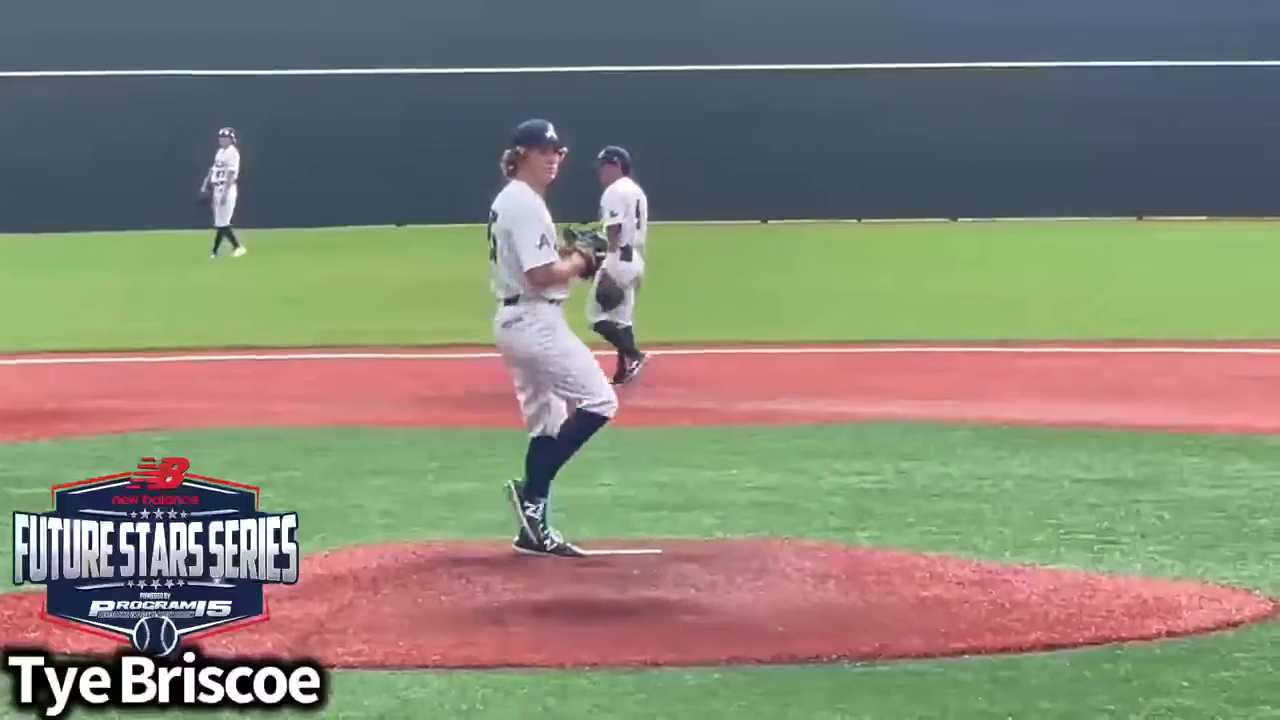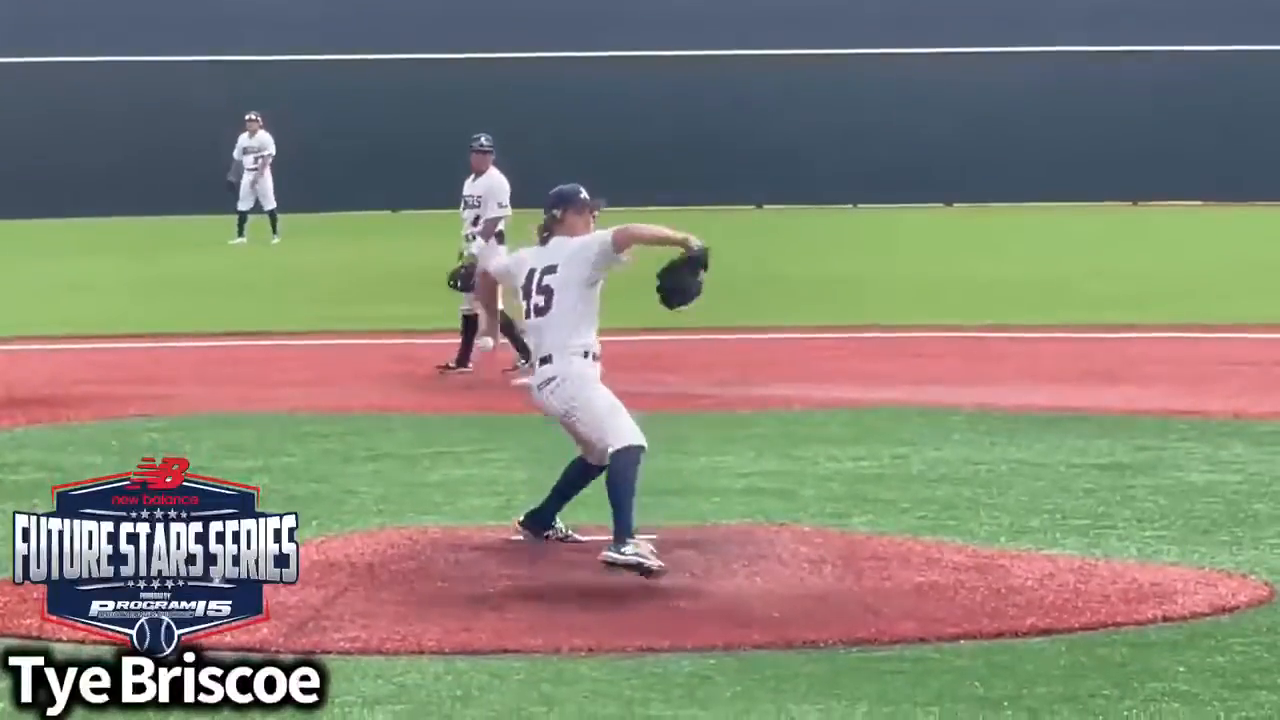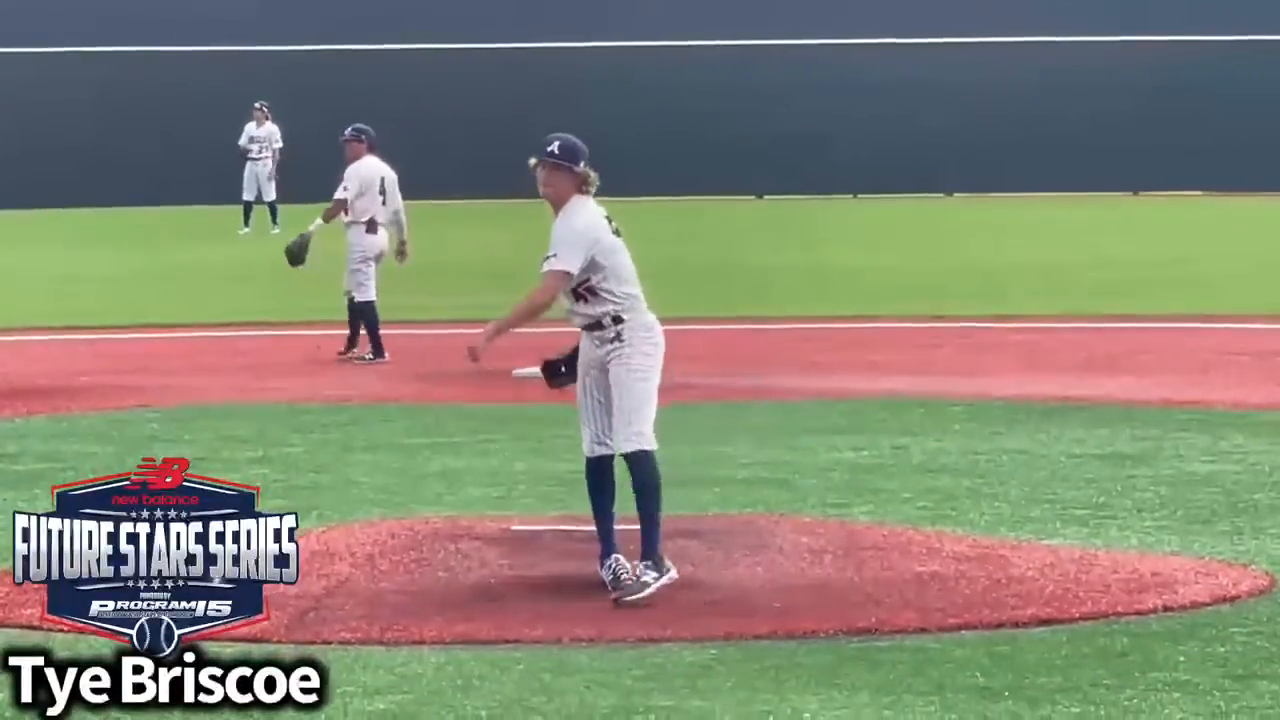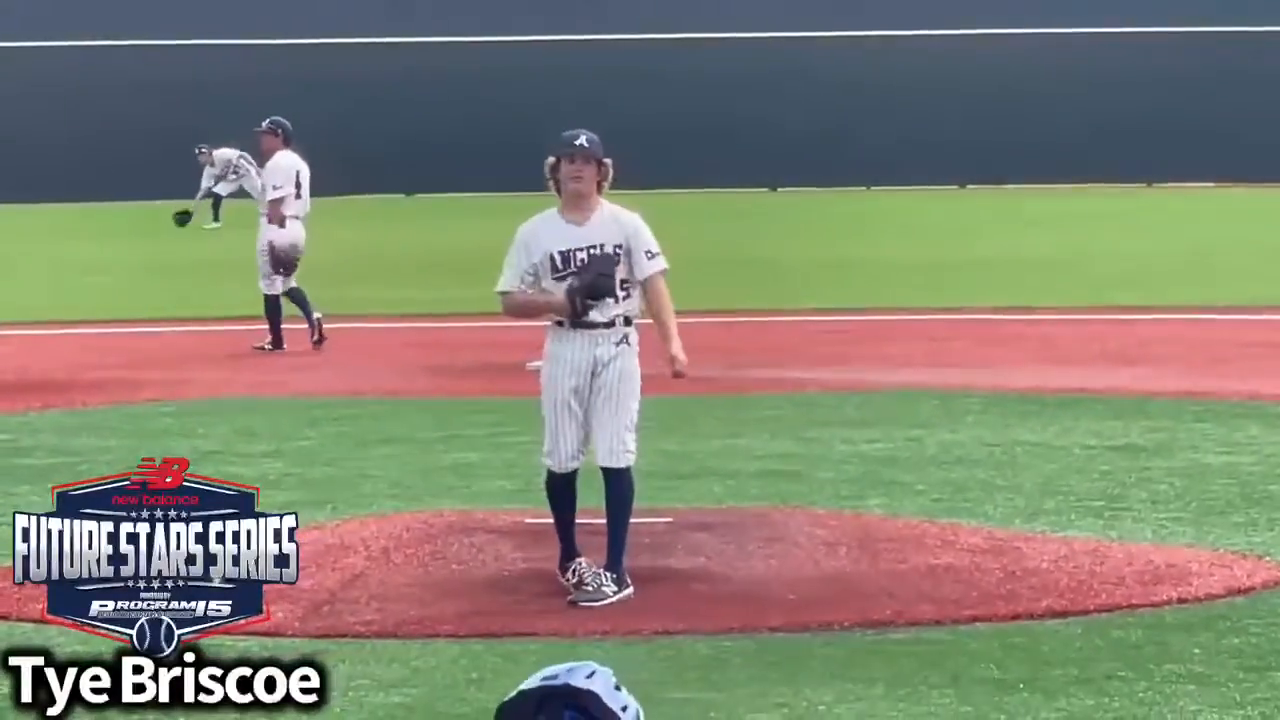
dt=1s
person 1, frame 1
left shoulder: (511, 199)
right shoulder: (525, 204)
right elbow: (540, 276)
left wrist: (568, 258)
right wrist: (579, 263)
left hip: (516, 322)
right hip: (533, 323)
left knee: (550, 424)
right knee: (599, 401)
left ankle: (535, 530)
right ankle: (532, 489)
person 1, frame 2
left shoulder: (527, 258)
right shoulder: (581, 248)
left elbow: (486, 264)
right elbow: (624, 234)
left wrist: (491, 313)
right wrist: (683, 239)
left hip: (545, 380)
right hip: (564, 380)
left knee: (602, 453)
right knee: (628, 444)
left ankle: (540, 520)
right ankle: (624, 544)
person 1, frame 3
left shoulder: (576, 223)
right shoulder: (580, 216)
left elbow: (548, 292)
left wrist: (493, 333)
right wrist: (582, 341)
left hip: (633, 339)
right hip: (596, 342)
left knee: (633, 443)
right knee: (597, 450)
left ankle: (654, 561)
right ankle: (611, 554)
person 1, frame 4
left shoulder: (626, 223)
right shoulder: (534, 232)
left elbow: (653, 289)
right elbow: (509, 302)
left wrist: (673, 343)
right wrist: (556, 303)
left hip: (617, 347)
right hip: (565, 350)
left knee: (616, 459)
right knee: (561, 461)
left ankle: (615, 572)
right ankle: (569, 560)
person 2, frame 1
left shoulder: (614, 191)
right shoulder: (637, 191)
left elbow: (613, 230)
right elbow: (642, 234)
left wrist: (606, 264)
left hip: (618, 260)
right hip: (633, 259)
left knee: (598, 318)
right knee: (623, 320)
left ankle: (634, 354)
right ankle: (622, 373)
person 2, frame 2
left shoulder: (496, 182)
right shoulder: (469, 181)
left elbow: (493, 221)
left wrist: (474, 251)
right hip: (473, 250)
left knee: (490, 305)
right knee: (469, 304)
left ankle: (525, 353)
right ankle: (462, 359)
person 2, frame 3
left shoulder: (357, 169)
right shoulder: (387, 171)
left elbow: (339, 204)
right elbow: (397, 210)
left wrist: (312, 228)
right wrist: (402, 240)
left hip: (362, 235)
right hip: (379, 235)
left knee: (364, 294)
right knee: (354, 290)
left ankle: (378, 350)
right ankle: (352, 344)
person 2, frame 4
left shoulder: (275, 163)
right shoulder: (300, 163)
left elbow: (276, 204)
left wrist: (271, 237)
left hip: (276, 228)
right hip: (296, 228)
left knee: (271, 285)
right knee: (287, 284)
left ankle: (276, 340)
right ankle: (312, 318)
